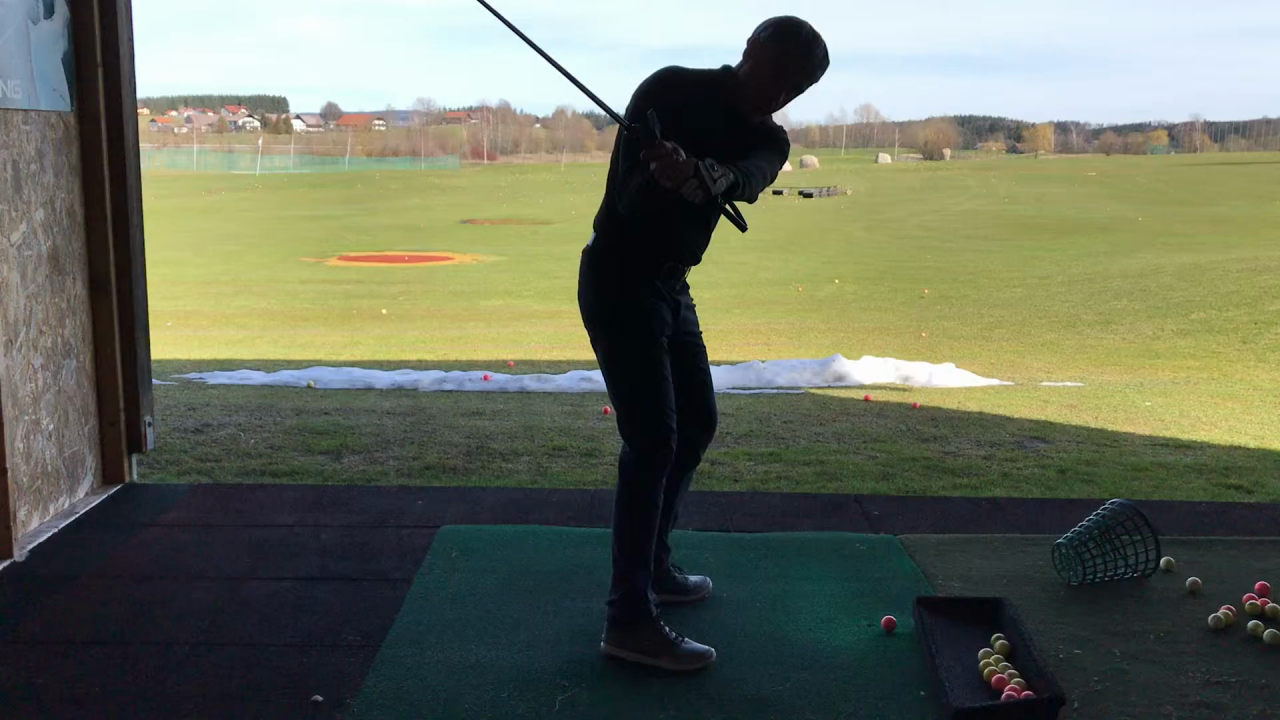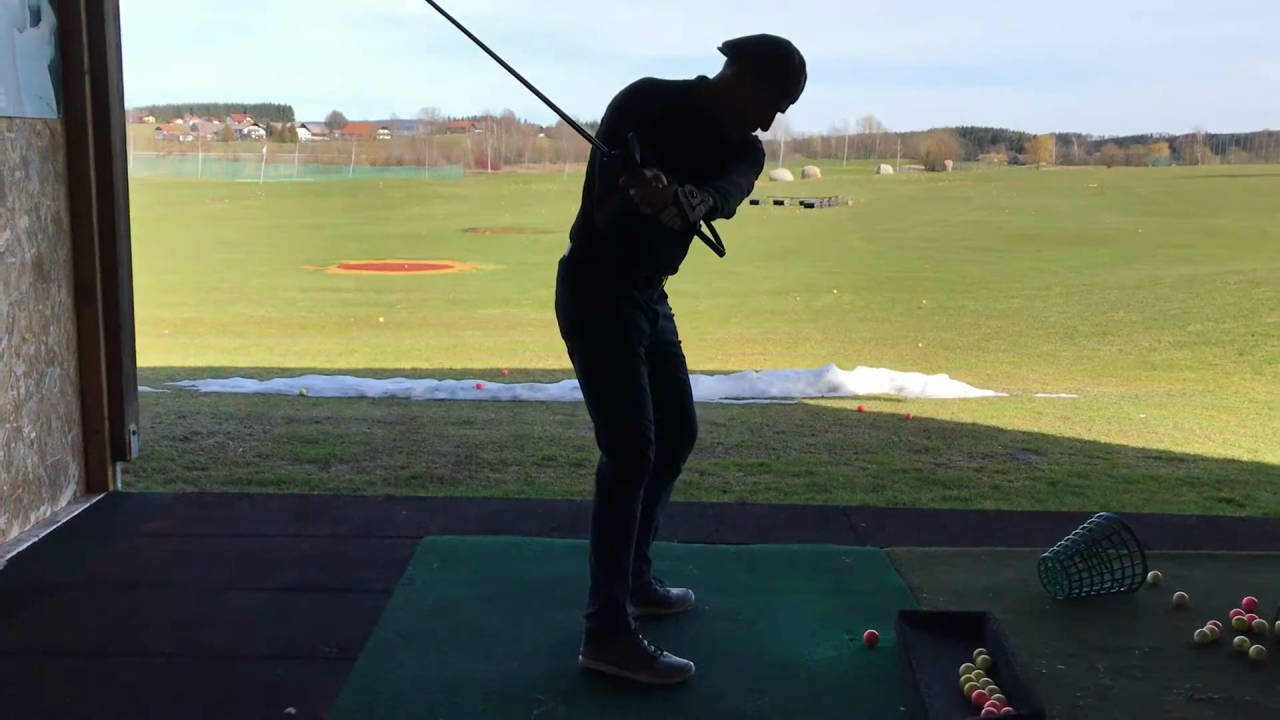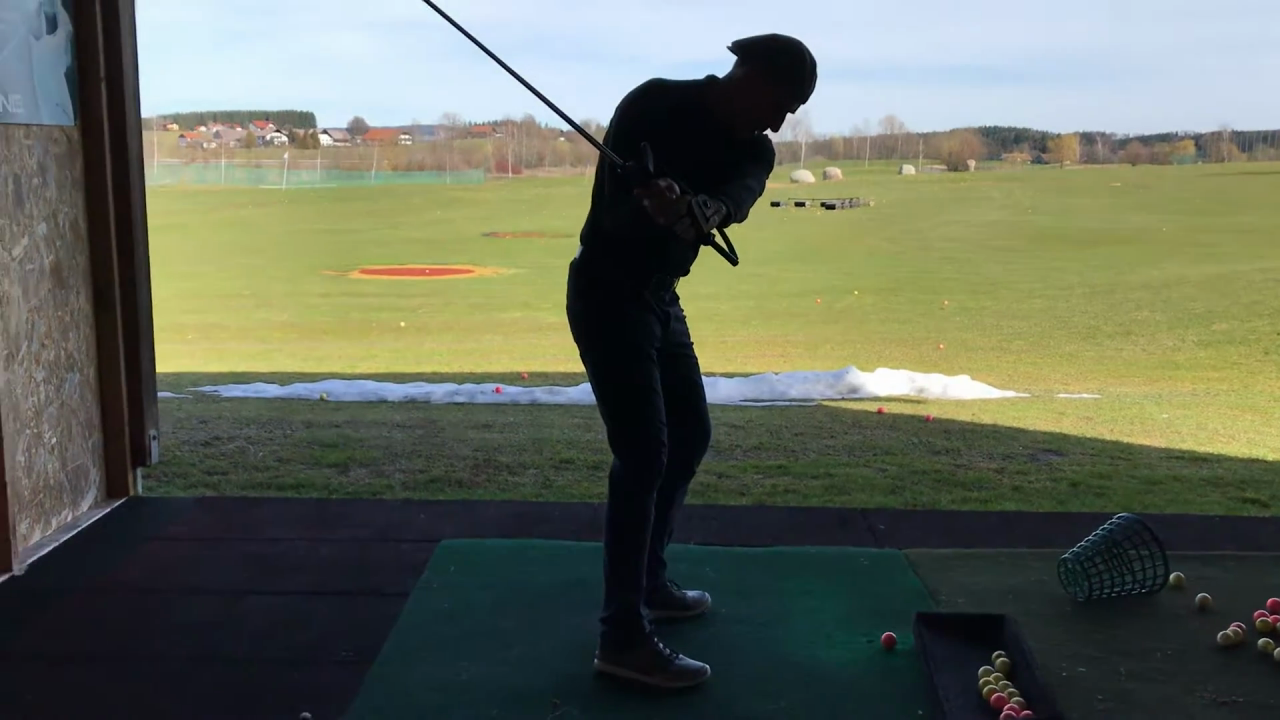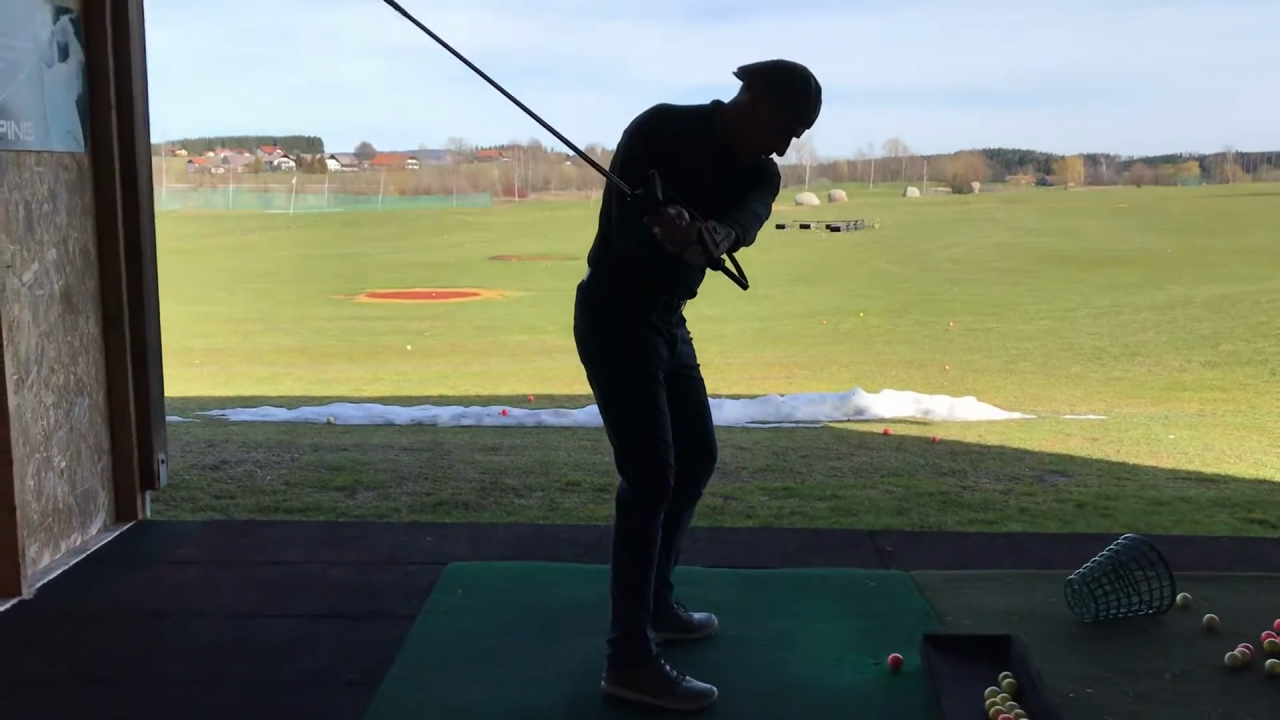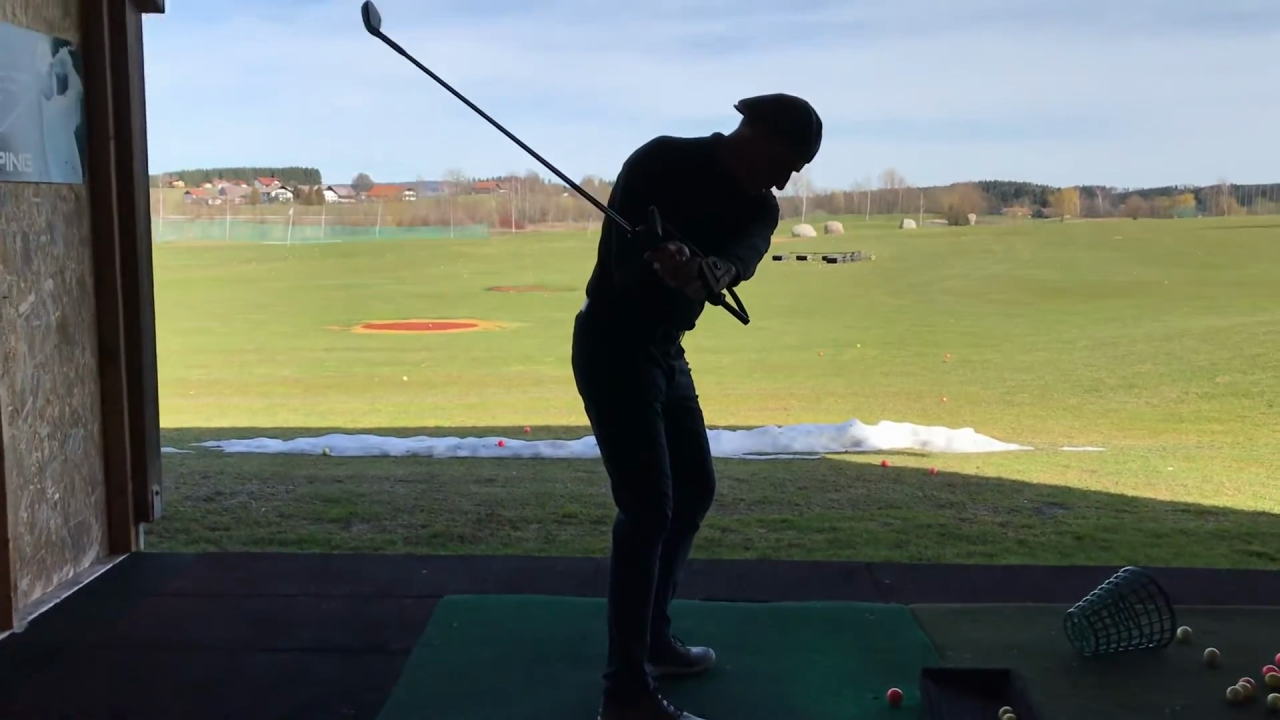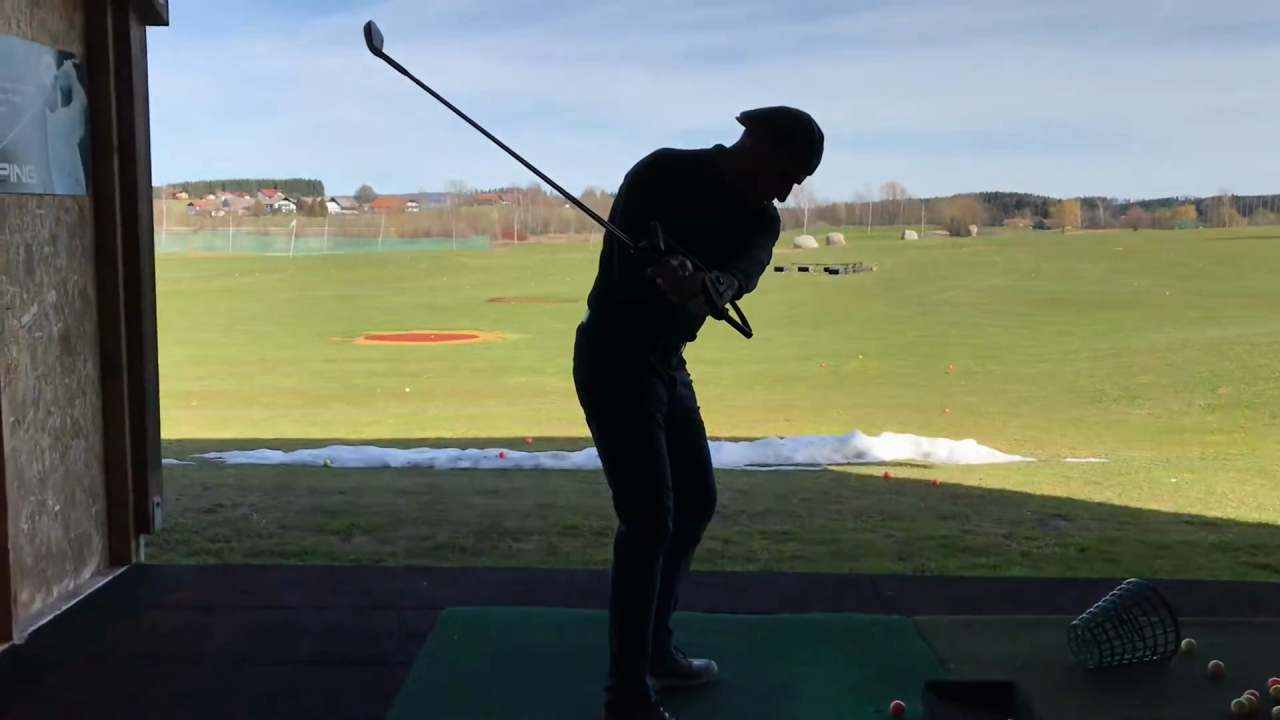
dt=0.5s
person 1, frame 1
left shoulder: (769, 140)
right shoulder: (670, 91)
left elbow: (747, 182)
right elbow: (629, 197)
left wrist: (697, 175)
right wrist: (668, 179)
left hip: (669, 283)
right hip: (620, 280)
left knee: (695, 425)
right knee: (652, 441)
left ankle: (652, 566)
right ankle: (628, 619)
person 1, frame 2
left shoulder: (744, 151)
right shoulder: (645, 103)
left elbow: (724, 198)
right elbow: (605, 210)
left wrist: (679, 201)
right wrist: (646, 204)
left hip: (647, 292)
right hip: (597, 290)
left knee: (675, 434)
right knee: (630, 451)
left ankle: (632, 578)
right ankle: (606, 632)
person 1, frame 3
left shoulder: (753, 150)
right shoulder: (653, 105)
left elbow: (737, 202)
right elbow: (614, 212)
left wrist: (694, 211)
right wrist: (659, 210)
left hip: (659, 295)
right hip: (609, 292)
left knee: (689, 437)
right knee: (644, 454)
left ankle: (648, 581)
right ankle: (621, 636)
person 1, frame 4
left shoulder: (759, 172)
right shoulder: (660, 129)
left elbow: (744, 224)
right elbow: (623, 233)
left wrist: (708, 235)
right wrist: (666, 236)
left hip: (666, 317)
right hip: (616, 315)
left knee: (696, 458)
right knee: (650, 476)
left ankle: (655, 604)
right ankle: (629, 658)
person 1, frame 5
left shoulder: (758, 206)
right shoulder: (660, 162)
left elbow: (744, 257)
right elbow: (622, 264)
left wrist: (709, 270)
right wrist: (664, 268)
left hip: (664, 349)
right hip: (614, 346)
left knee: (694, 490)
right knee: (648, 508)
left ankle: (652, 636)
person 1, frame 6
left shoulder: (759, 217)
right shoulder: (660, 175)
left elbow: (746, 271)
right elbow: (624, 276)
left wrist: (709, 284)
right wrist: (666, 285)
left hip: (665, 360)
right hip: (615, 358)
left knee: (695, 502)
right knee: (649, 521)
left ankle: (654, 649)
